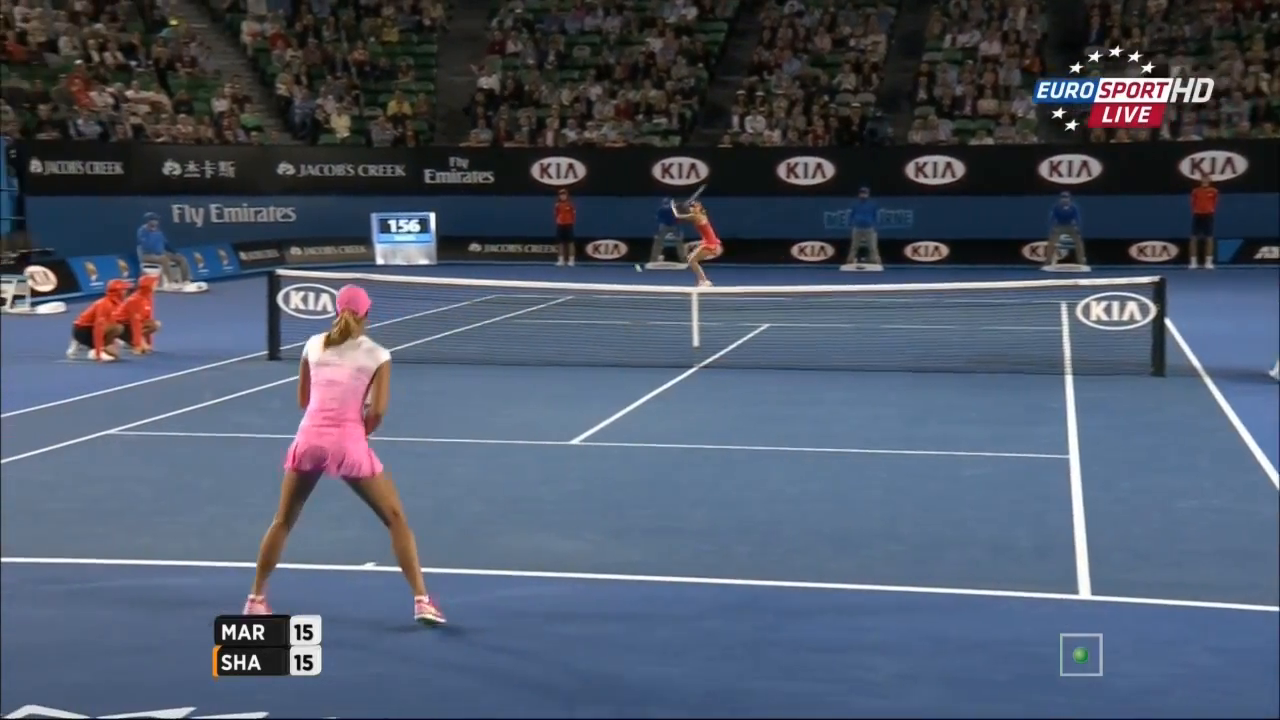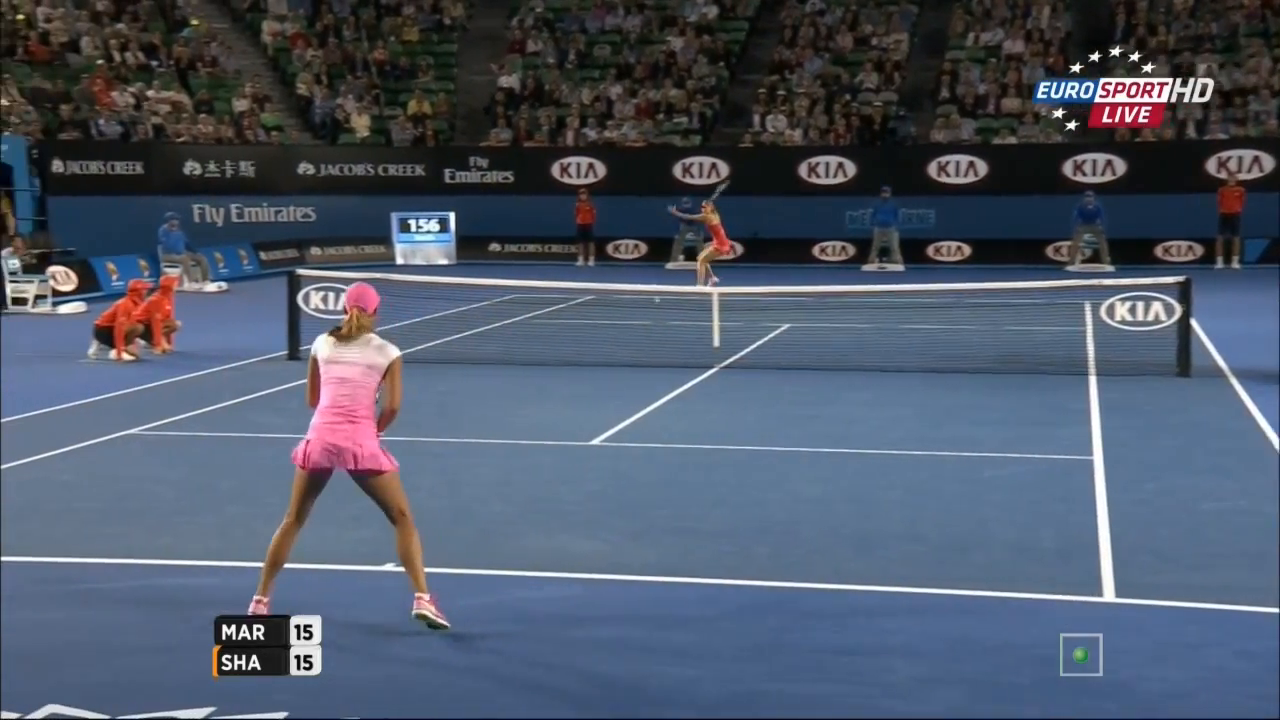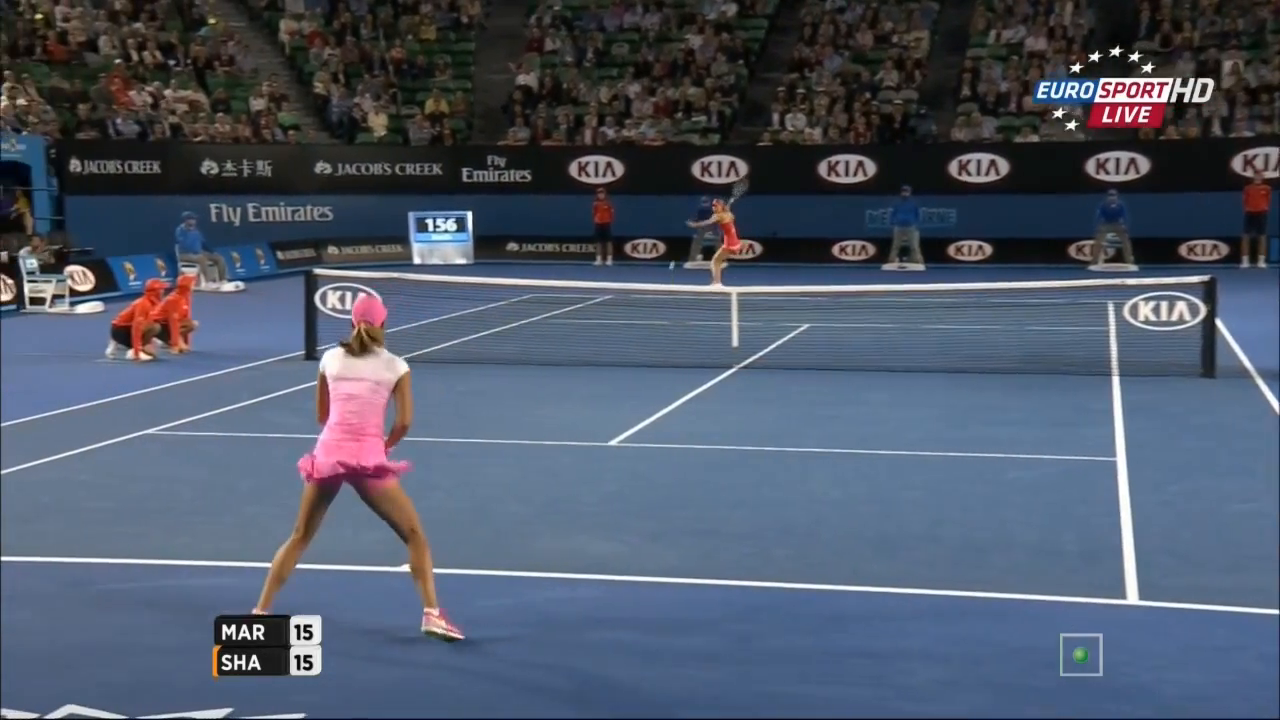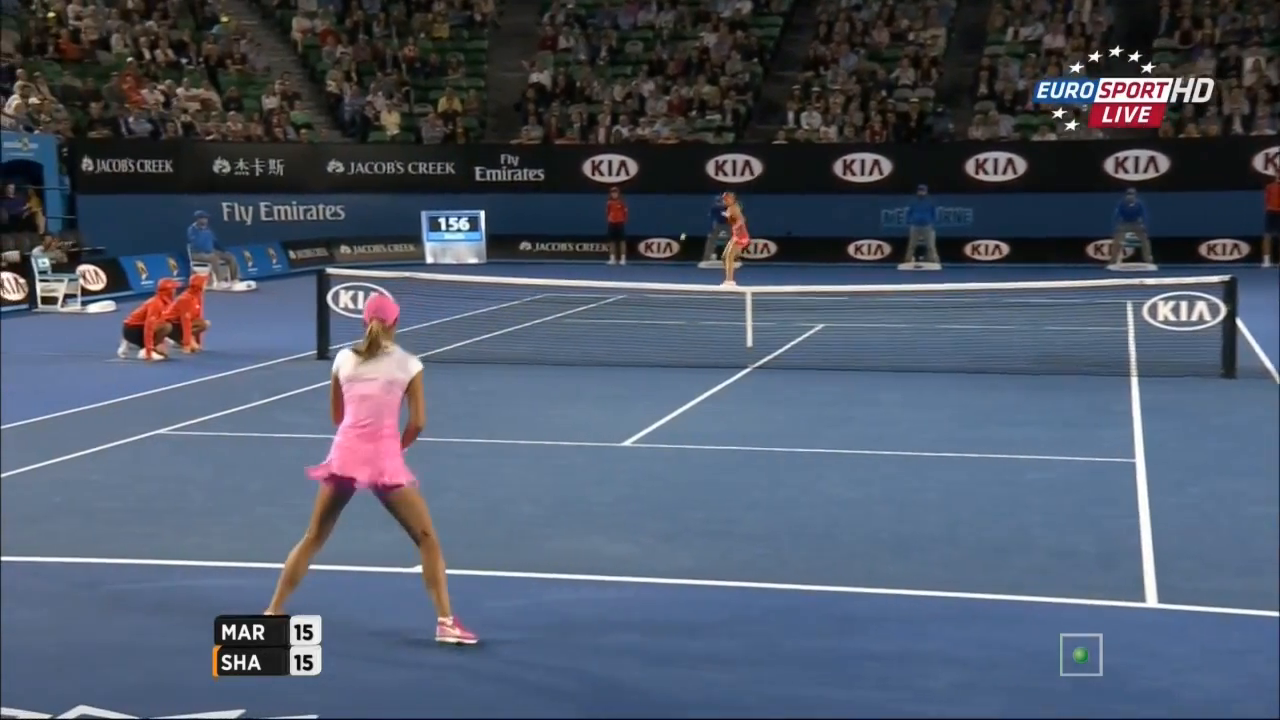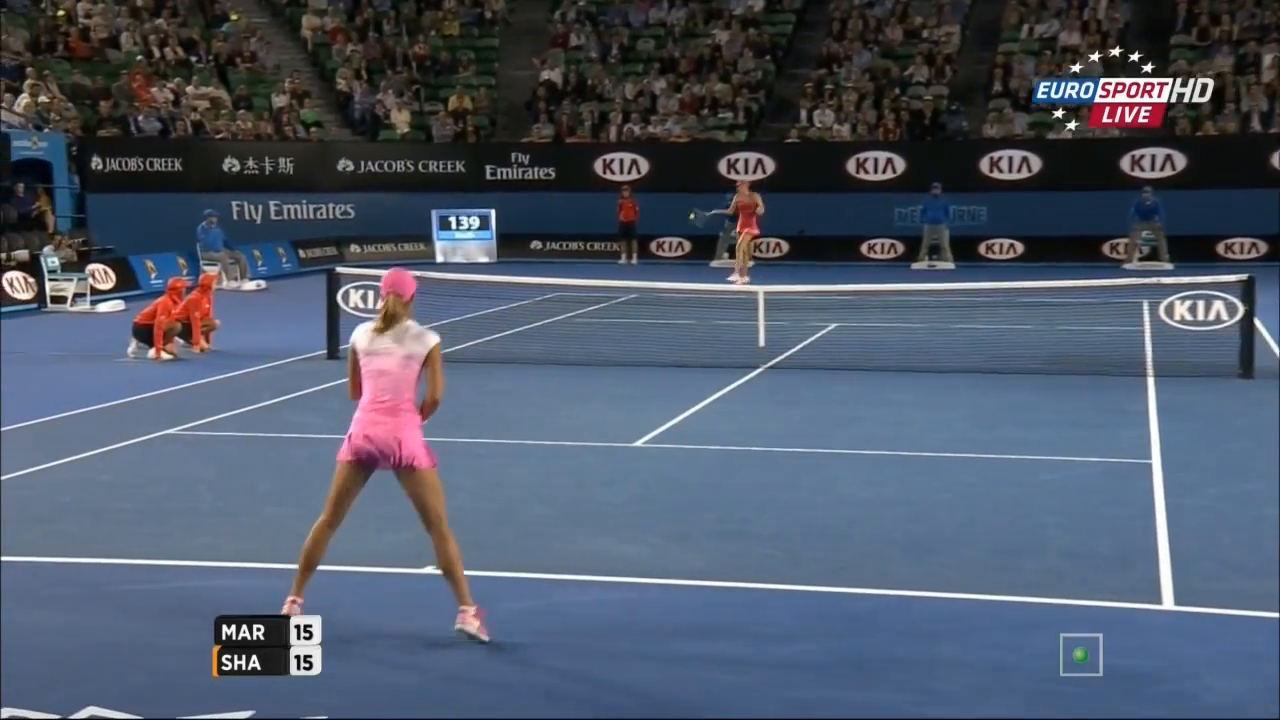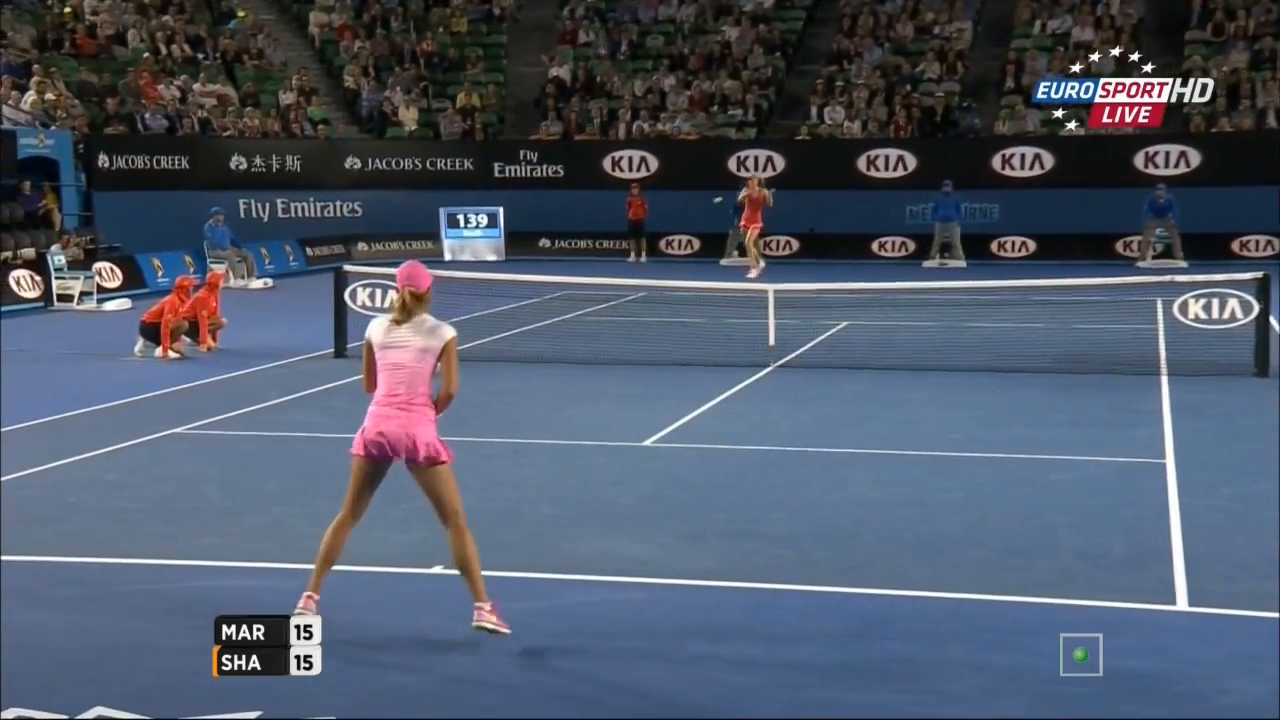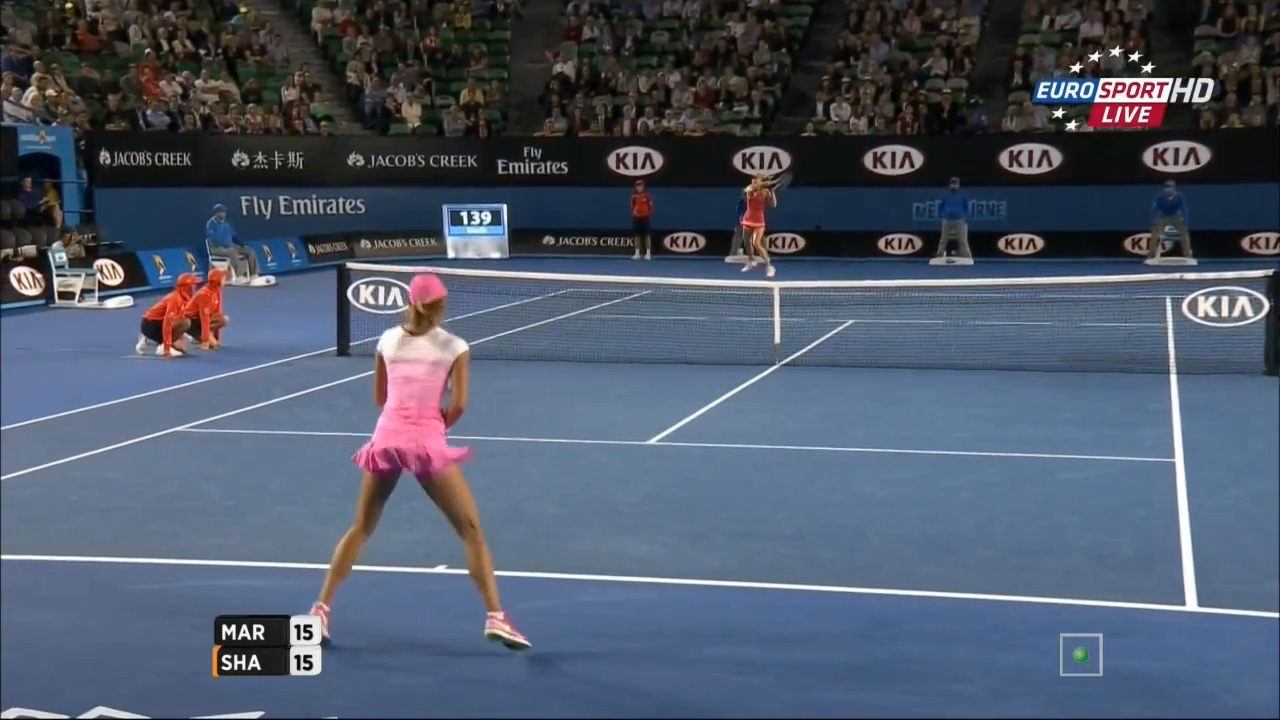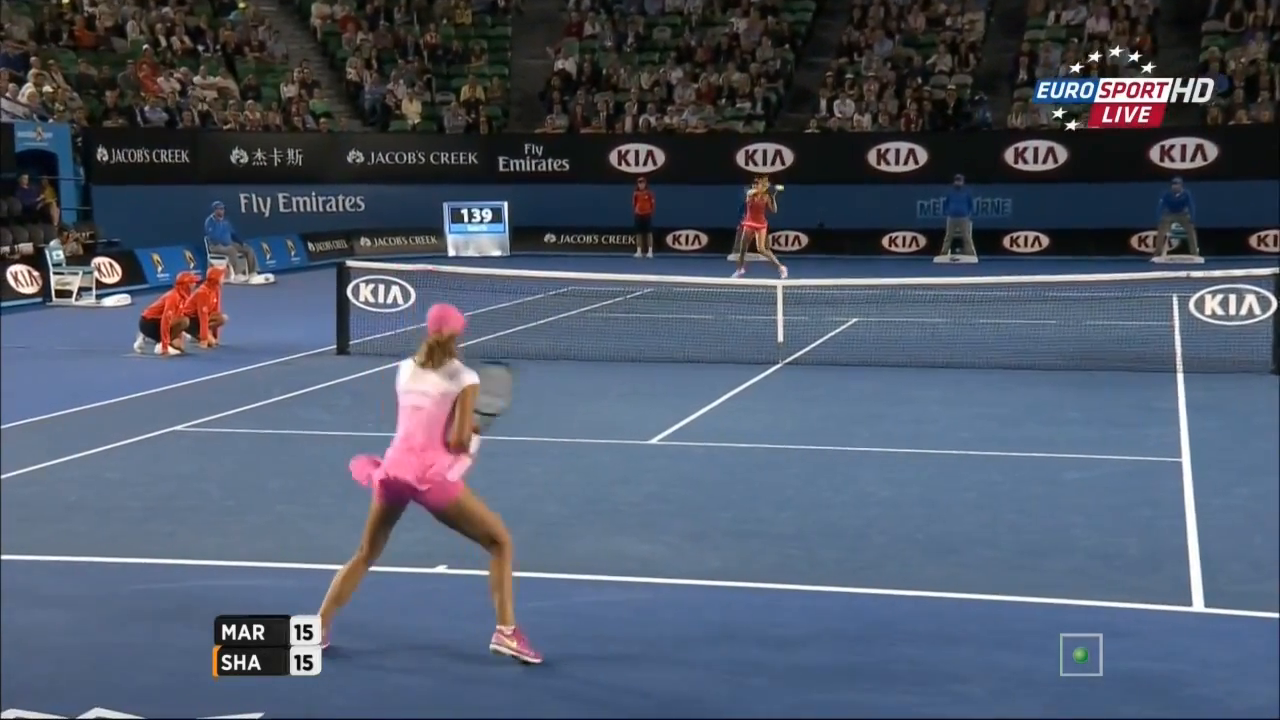
dt=0.1s
person 1, frame 1
left shoulder: (314, 345)
right shoulder: (378, 355)
left elbow: (303, 401)
right elbow: (378, 412)
left hip: (309, 438)
right hip: (349, 443)
left knee: (283, 521)
right knee: (396, 520)
left ankle: (256, 599)
right ankle: (422, 601)
person 1, frame 2
left shoulder: (322, 343)
right shoulder: (388, 352)
left elbow: (313, 400)
right elbow: (393, 407)
left hip: (321, 438)
right hip: (361, 442)
left knee: (293, 521)
right knee: (403, 519)
left ankle: (260, 600)
right ankle: (422, 599)
person 1, frame 3
left shoulder: (331, 358)
right shoulder: (396, 367)
left elbow: (322, 416)
right elbow: (404, 423)
left hip: (328, 453)
right hip: (368, 458)
left knee: (300, 537)
right knee: (414, 536)
left ankle: (262, 611)
right ankle: (432, 614)
person 1, frame 4
left shoulder: (344, 358)
right shoulder: (408, 365)
left elbow: (337, 416)
right elbow: (417, 423)
left hip: (344, 455)
right hip: (384, 460)
left knee: (313, 538)
right knee: (427, 539)
left ankle: (273, 612)
right ankle: (446, 622)
person 1, frame 5
left shoulder: (361, 334)
right shoulder: (427, 339)
left elbow: (355, 392)
right elbow: (434, 398)
left hip: (364, 432)
right hip: (404, 435)
left knee: (329, 520)
right knee: (438, 527)
left ankle: (294, 601)
right ankle: (467, 612)
person 1, frame 6
left shoulder: (376, 327)
right shoulder: (442, 334)
left elbow: (370, 385)
right elbow: (449, 393)
left hip: (377, 425)
right hip: (417, 432)
left knee: (348, 516)
right knee: (455, 521)
left ankle: (310, 597)
right ankle: (482, 608)
person 1, frame 7
left shoulder: (389, 340)
right shoulder: (455, 347)
left elbow: (381, 398)
right elbow: (458, 407)
left hip: (387, 438)
right hip: (427, 443)
left knee: (361, 528)
right knee: (471, 531)
left ankle: (321, 608)
right ankle: (496, 617)
person 1, frame 8
left shoulder: (406, 369)
right shoulder: (463, 378)
right elbow: (456, 440)
right wrist: (465, 454)
left hip: (394, 468)
right hip: (432, 473)
left knee: (366, 554)
right knee: (500, 544)
left ankle: (318, 626)
right ankle: (507, 632)
